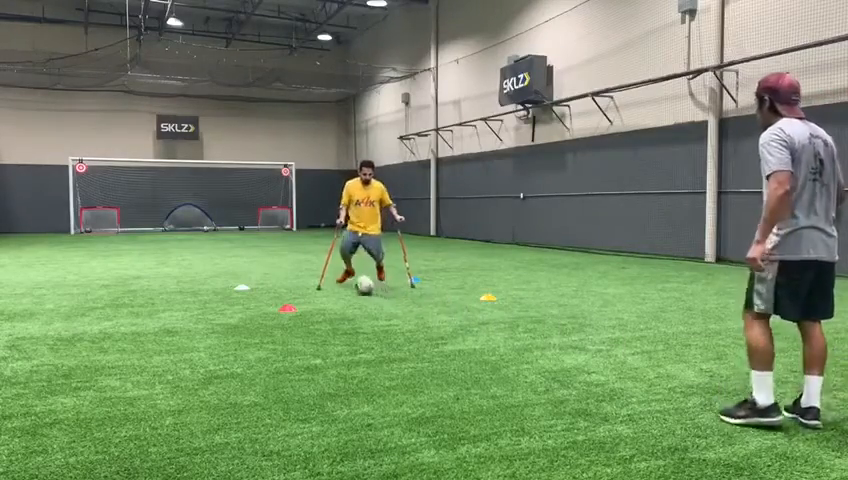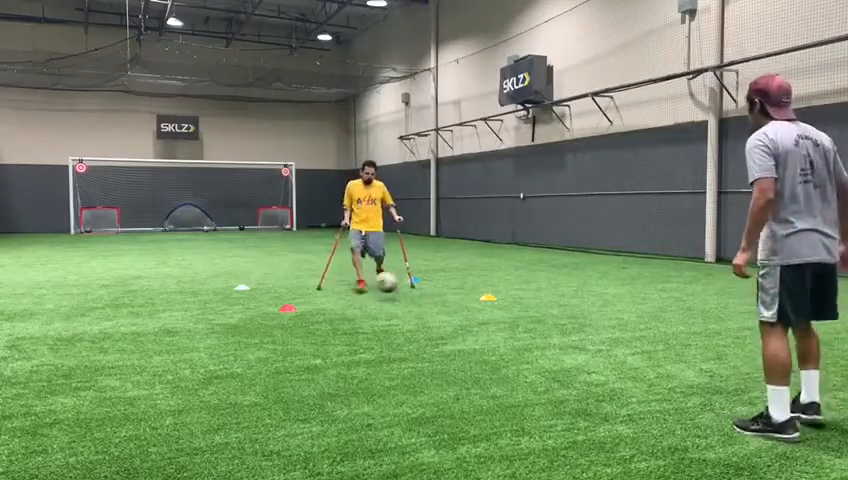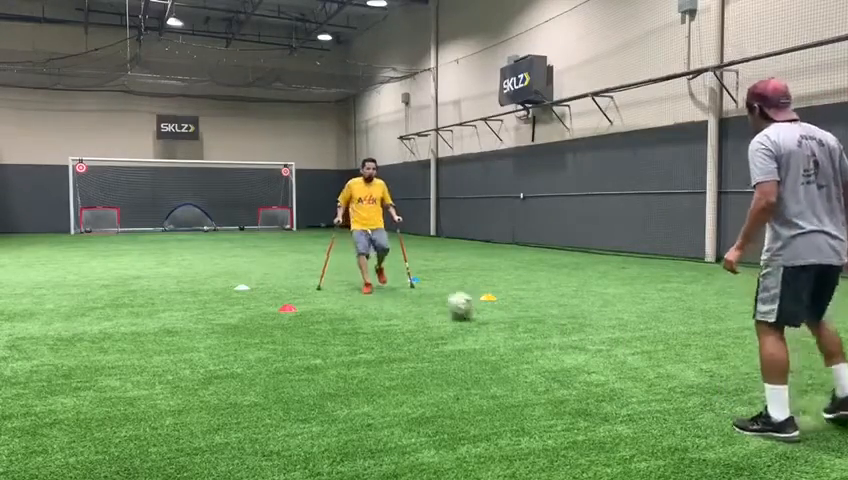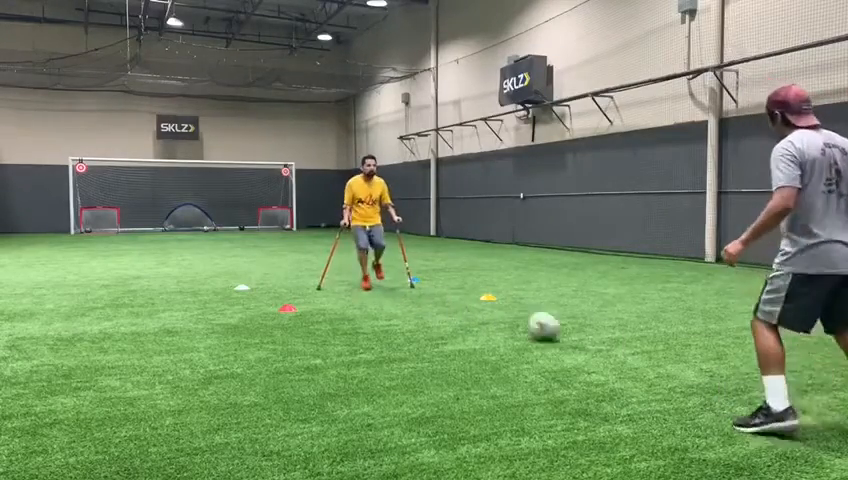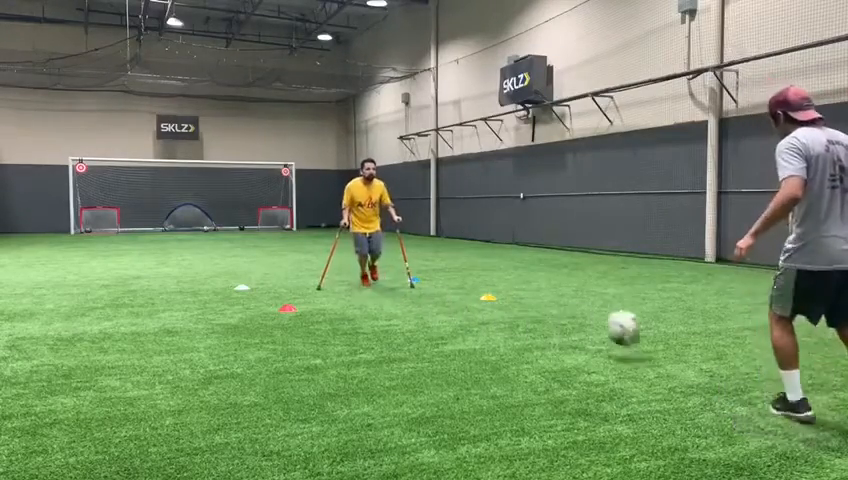
dt=0.2s
person 1, frame 1
left shoulder: (775, 134)
right shoulder: (823, 136)
left elbow: (782, 188)
right elbow: (838, 192)
left wrist: (759, 241)
left hip: (786, 247)
right hip: (824, 247)
left knee: (756, 316)
right knee: (811, 323)
left ankle: (763, 404)
right ankle: (810, 405)
person 1, frame 2
left shoulder: (761, 138)
left elbow: (765, 195)
left wrist: (745, 249)
left hip: (785, 250)
left knee: (773, 328)
right knee: (804, 324)
left ankle: (779, 418)
right ankle: (809, 402)
person 1, frame 3
left shoulder: (765, 141)
left elbow: (767, 199)
left wrist: (739, 247)
left hip: (790, 251)
left knee: (769, 328)
right knee: (817, 320)
left ankle: (778, 417)
person 1, frame 4
left shoulder: (788, 148)
left elbow: (784, 204)
left wrist: (743, 241)
left hip: (805, 258)
left knee: (764, 324)
left ankle: (777, 408)
person 1, frame 5
left shoulder: (792, 143)
left elbow: (792, 194)
left wrist: (752, 235)
left hip: (809, 254)
left knee: (780, 318)
left ankle: (796, 399)
person 2, frame 1
left shoulder: (379, 187)
right shoulder: (350, 185)
left elbow: (388, 203)
right elbow: (344, 204)
left wrist: (396, 216)
right wrist: (341, 218)
left hip: (372, 229)
right hip: (353, 227)
left knee: (378, 256)
right knee: (344, 250)
left ankle: (380, 266)
right ankle: (349, 270)
person 2, frame 2
left shoulder: (380, 186)
right shoulder: (351, 185)
left elbow: (389, 203)
right elbow: (347, 206)
left wrist: (395, 216)
right wrist: (346, 219)
left hip: (375, 228)
right hip: (357, 227)
left knee: (379, 255)
right knee: (355, 248)
left ankle: (380, 269)
right ankle: (361, 280)
person 2, frame 3
left shoulder: (381, 185)
right shoulder: (352, 184)
left elbow: (388, 203)
right elbow: (342, 202)
left wrist: (394, 216)
right wrist: (339, 216)
left hip: (377, 226)
right hip: (359, 227)
left knee: (384, 247)
right knee: (362, 252)
left ankle: (379, 268)
right ankle: (367, 283)
person 2, frame 4
left shoulder: (381, 183)
right shoulder: (352, 183)
left elbow: (387, 202)
right elbow: (347, 204)
left wrist: (394, 216)
right wrist: (345, 219)
left hip: (375, 221)
right hip: (358, 222)
left knee: (380, 245)
right knee: (362, 247)
left ankle: (377, 264)
right ankle: (365, 276)
person 2, frame 5
left shoulder: (380, 185)
right shoulder: (352, 186)
left elbow: (387, 203)
right elbow: (346, 206)
left wrist: (394, 216)
right wrist: (345, 219)
left hip: (374, 226)
right hip: (358, 226)
left knee: (376, 252)
right knee: (362, 252)
left ankle: (372, 266)
right ankle: (364, 274)
